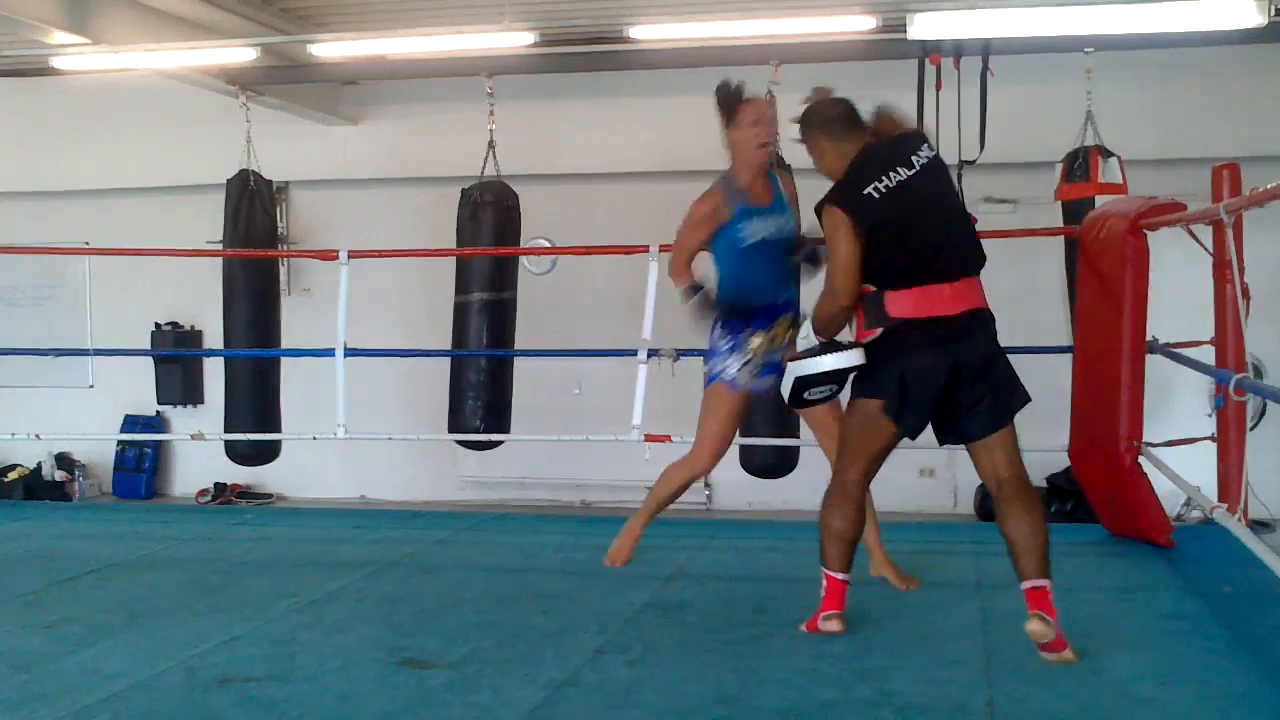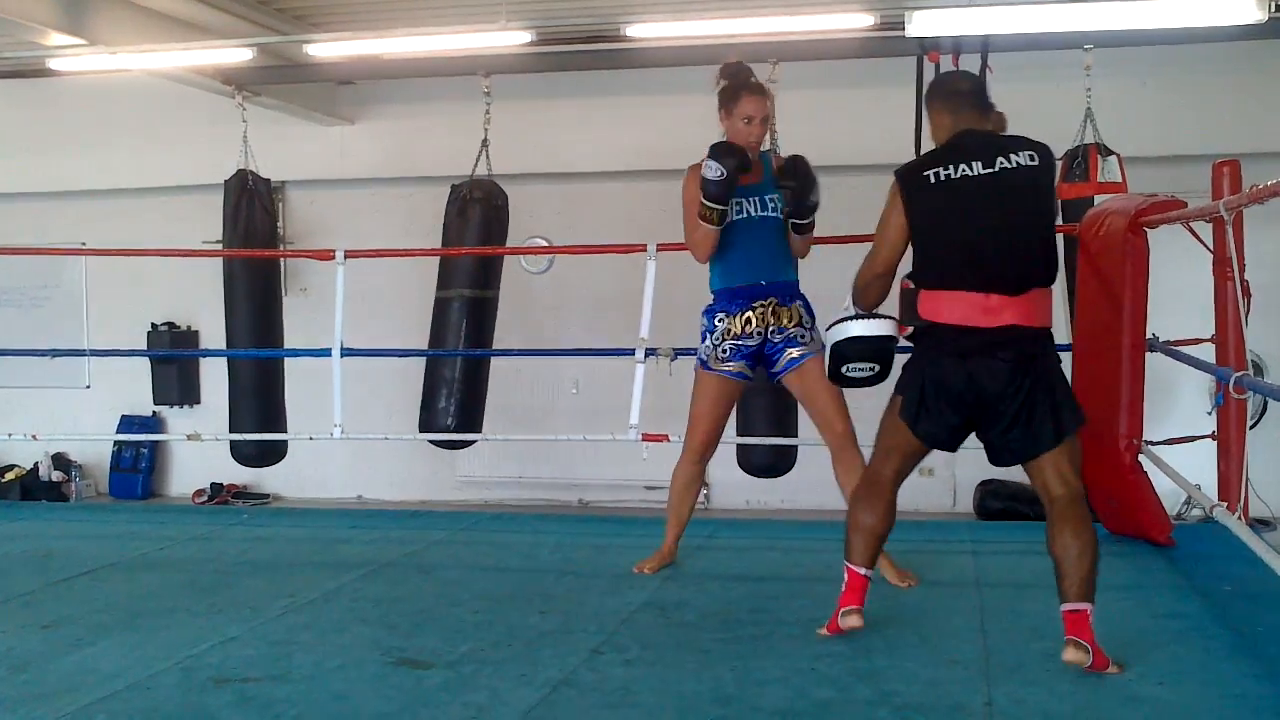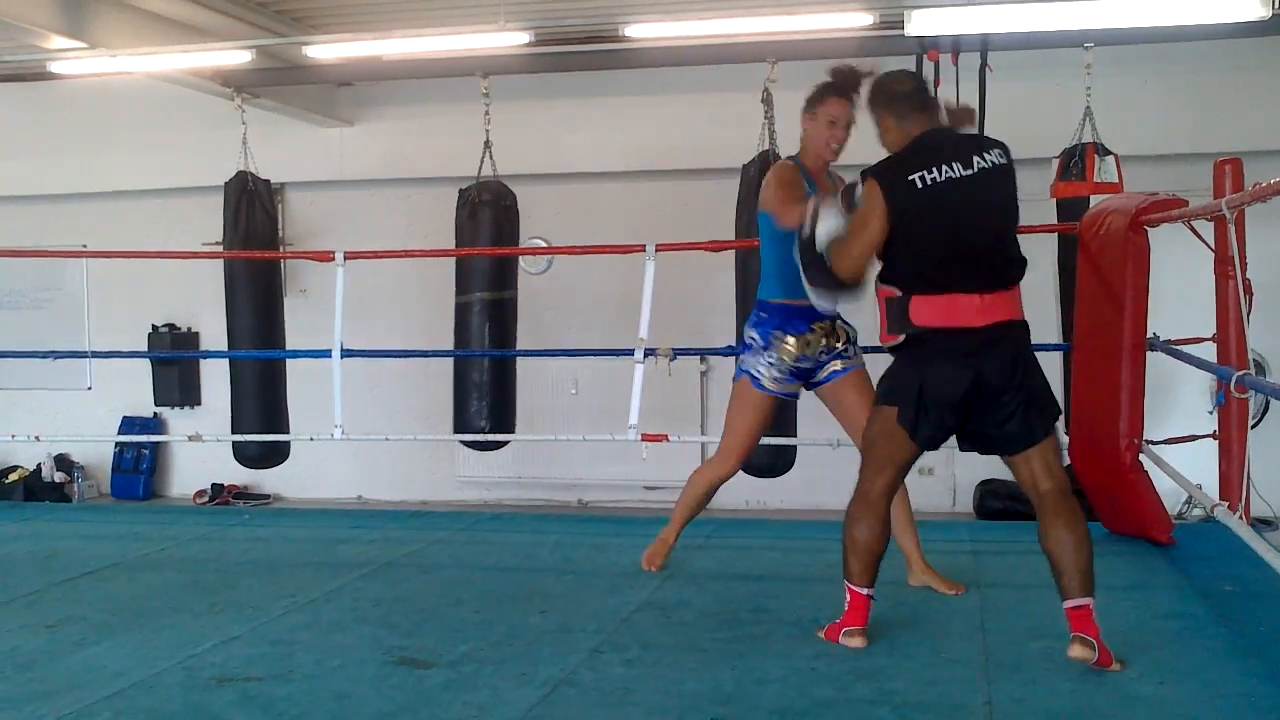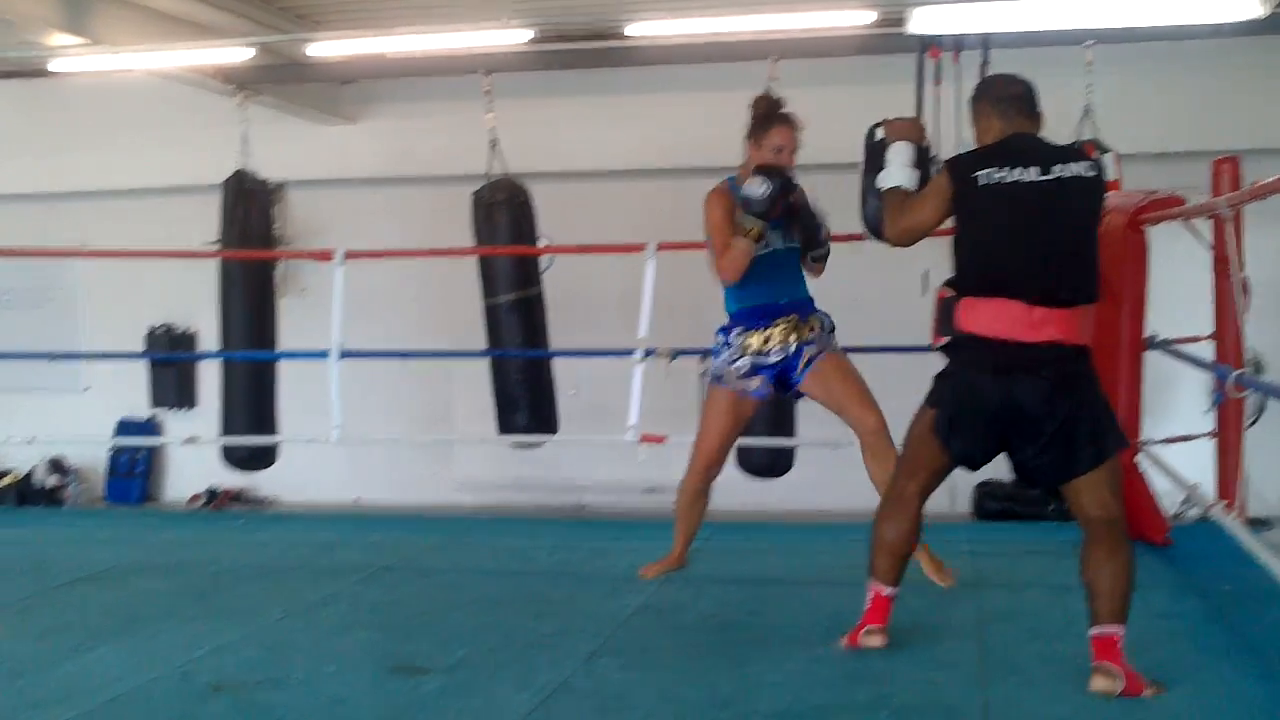
dt=0.5s
person 1, frame 1
left shoulder: (841, 204)
right shoulder: (917, 148)
left elbow: (840, 301)
left wrist: (812, 335)
left hip: (902, 346)
right hip: (970, 336)
left knee: (849, 478)
right knee: (1008, 480)
left ankle: (830, 607)
right ankle: (1042, 610)
person 1, frame 2
left shoulder: (916, 178)
right shoulder: (1038, 158)
left elbow: (878, 271)
left wrist: (860, 318)
left hip: (942, 352)
right hip: (1020, 353)
left knee: (881, 475)
right knee: (1064, 494)
left ankle: (850, 602)
right ankle: (1080, 634)
person 1, frame 3
left shoulder: (889, 178)
right shoulder: (996, 154)
left elbow: (848, 267)
left wrist: (825, 246)
left hip: (928, 355)
right hip: (1003, 348)
left knee: (875, 489)
right knee: (1050, 489)
left ankle: (853, 619)
right ankle: (1084, 629)
person 1, frame 4
left shoulder: (965, 172)
right shoulder: (1088, 172)
left elbow: (898, 227)
left wrist: (900, 152)
left hip: (979, 363)
right hip: (1060, 368)
left knee: (907, 486)
right knee: (1103, 516)
left ankle: (874, 619)
right ankle: (1109, 658)
person 2, frame 1
left shoulder: (783, 181)
right shoulder: (720, 198)
left elbow: (792, 245)
right elbow: (679, 259)
right wrist: (701, 300)
left hip: (789, 326)
right hip: (742, 336)
left knee: (840, 442)
right knee: (706, 457)
left ankle: (877, 557)
right ankle: (633, 529)
person 2, frame 2
left shoulder: (779, 169)
right shoulder: (701, 174)
left elbow: (799, 249)
right elbow: (700, 251)
left wrist: (805, 204)
right wrist: (717, 189)
left hip: (788, 313)
right hip: (730, 317)
left knee: (841, 435)
right knee: (698, 445)
left ankle: (875, 554)
right ankle: (668, 546)
person 2, frame 3
left shoulder: (830, 179)
right shoulder: (786, 176)
right elbow: (799, 215)
left hip: (826, 329)
right hip: (775, 330)
right knee: (731, 459)
left ankle: (918, 565)
right ankle: (668, 537)
person 2, frame 4
left shoulder: (791, 193)
right shoulder: (722, 198)
left elbow: (815, 268)
right elbow: (728, 273)
left wrist: (815, 237)
right wrist: (757, 210)
left hip: (804, 329)
right hip: (746, 338)
left knee: (872, 426)
right knee: (704, 462)
left ankle: (914, 546)
right ankle: (678, 552)
